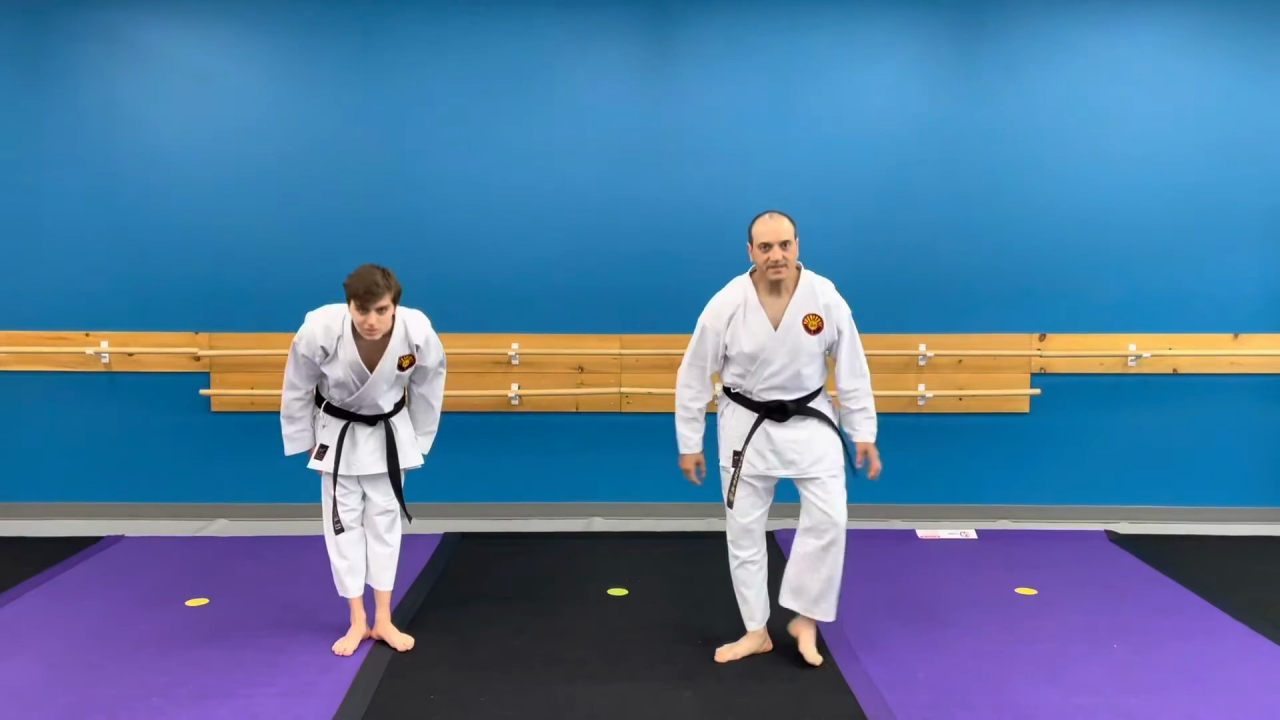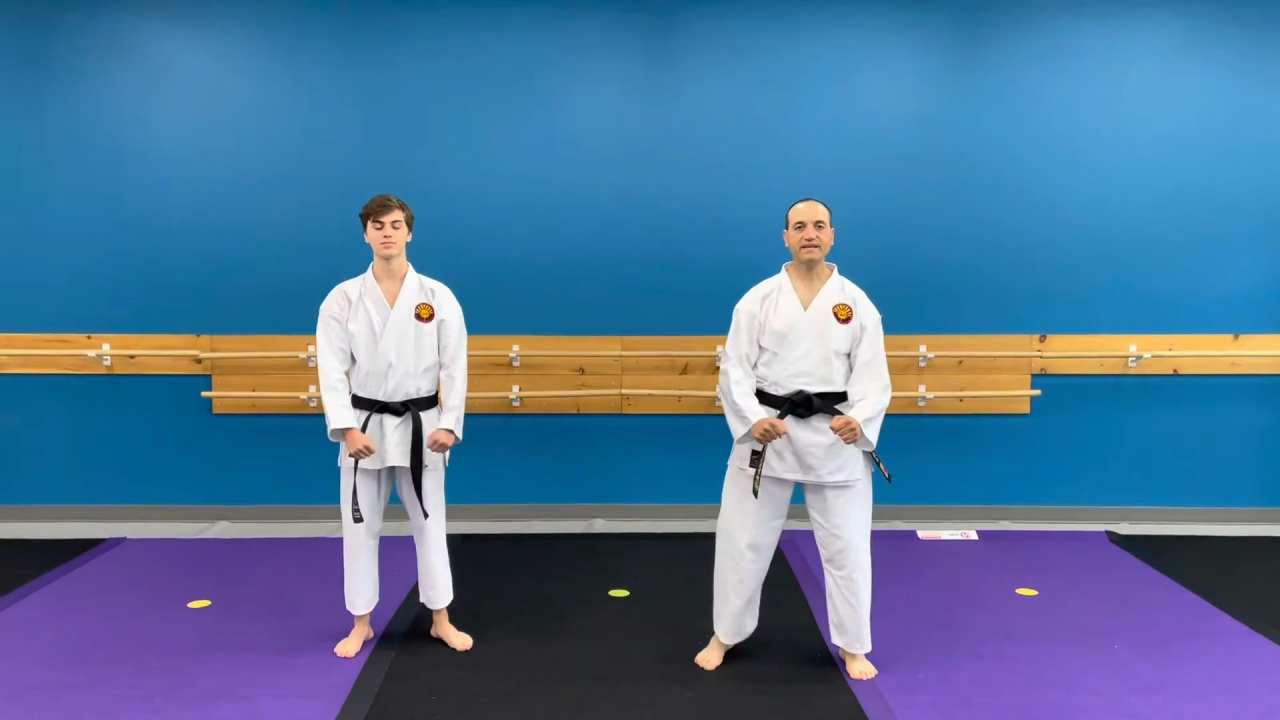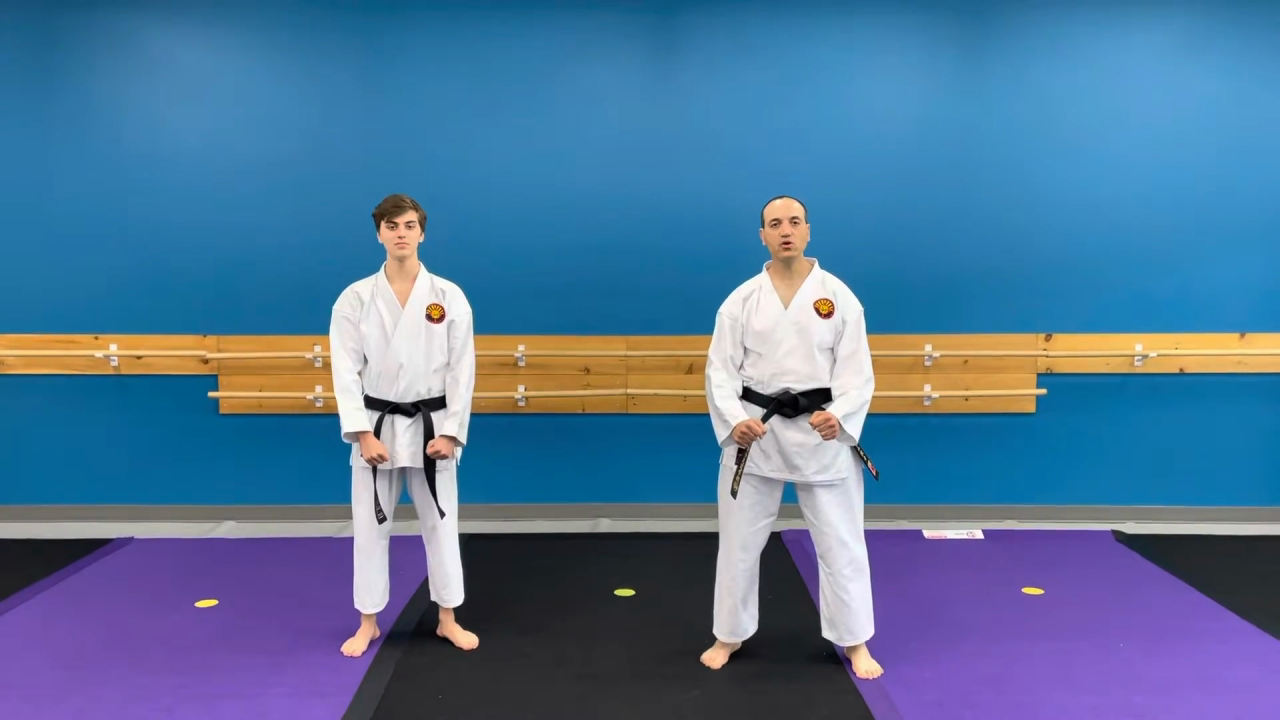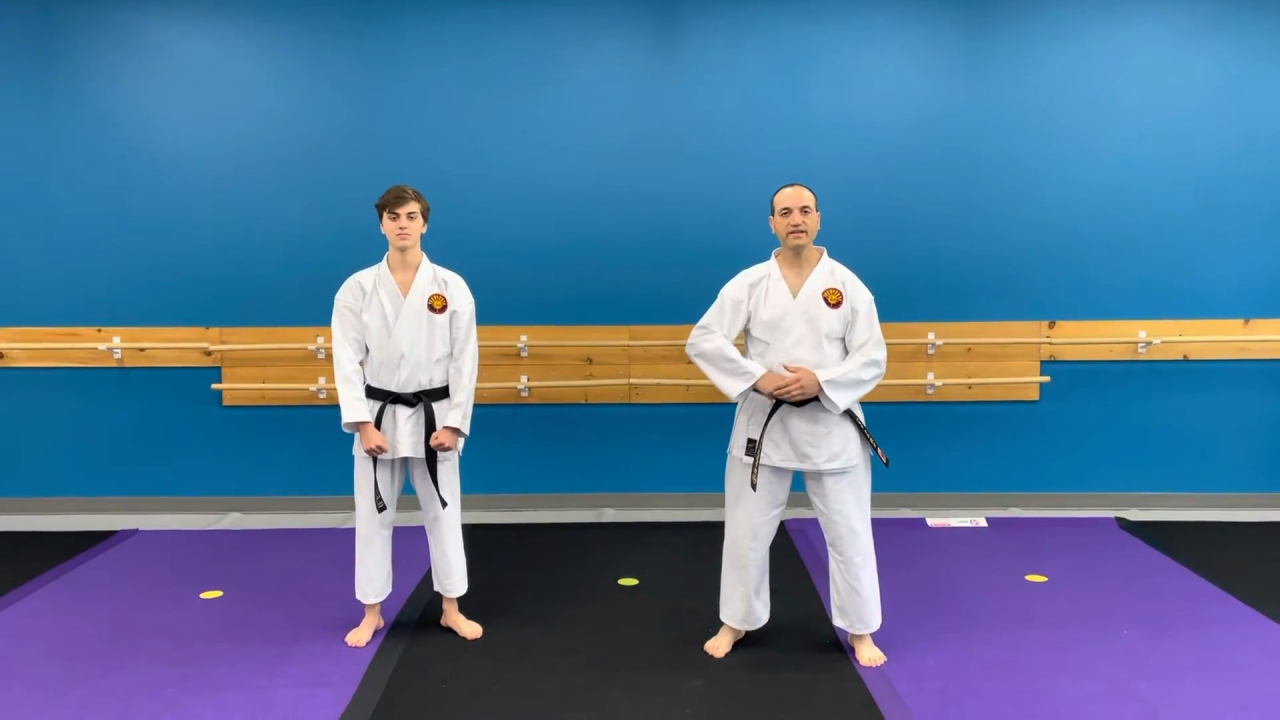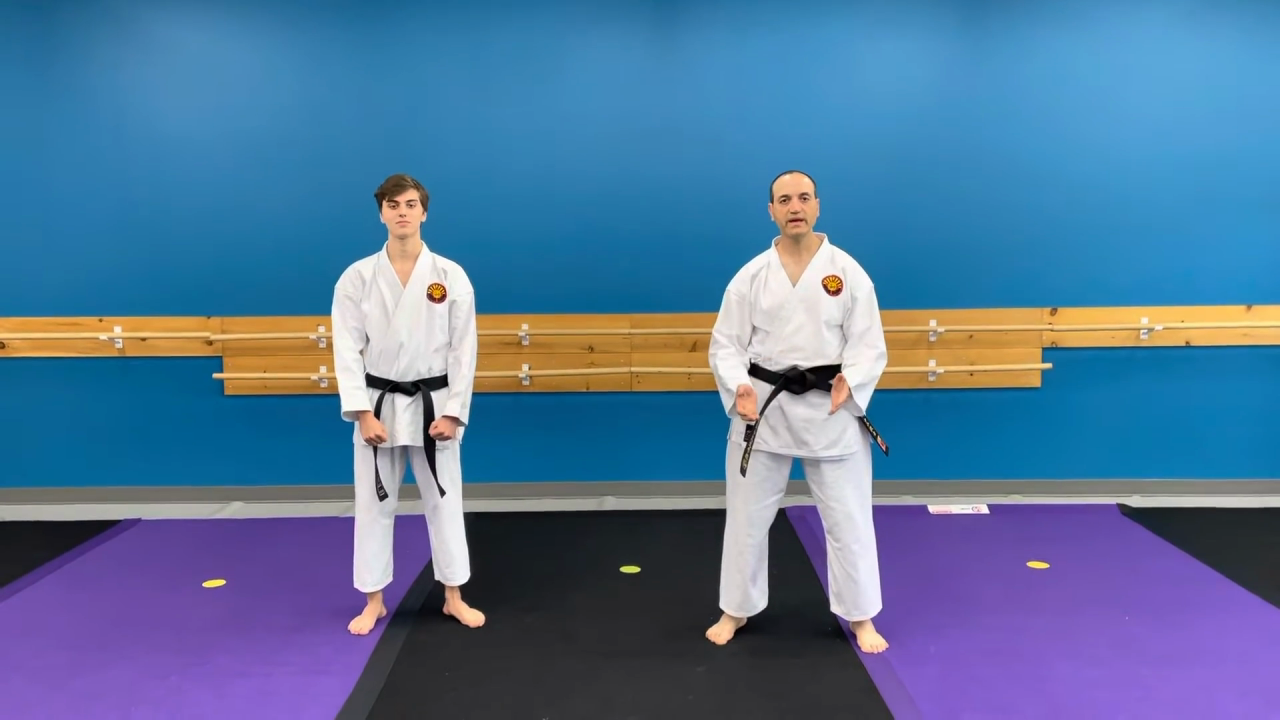
dt=1s
person 1, frame 1
left shoulder: (826, 299)
right shoulder: (725, 306)
left elbow: (852, 372)
right elbow: (694, 376)
left wrist: (863, 433)
right wrist: (690, 443)
left hip: (807, 425)
right hip: (745, 426)
left knee: (826, 521)
right knee: (744, 531)
left ankle: (804, 620)
right ankle: (756, 631)
person 1, frame 2
left shoulder: (856, 302)
right shoulder: (759, 298)
left elbow: (873, 375)
right elbow: (734, 367)
left wrist: (860, 419)
right wrist: (753, 420)
left hip: (834, 436)
right hip: (767, 431)
left knee: (847, 545)
right knee: (742, 539)
left ankle: (851, 644)
right ankle: (725, 634)
person 1, frame 3
left shoulder: (838, 296)
right shoulder: (742, 299)
left elbow: (857, 371)
right elbow: (721, 369)
left wrist: (839, 416)
right wrist: (733, 421)
left hip: (823, 433)
right hip: (755, 431)
left knee: (840, 542)
right knee: (739, 540)
left ankle: (854, 641)
right ankle: (730, 635)
person 1, frame 4
left shoulder: (847, 284)
right shoulder: (748, 283)
left elbow: (872, 358)
right elbow: (703, 340)
left wrist: (822, 382)
right wrist: (756, 377)
left hip: (830, 421)
right hip: (763, 420)
left knee: (849, 532)
right knee: (747, 530)
left ankle: (860, 630)
right ankle: (736, 622)
person 1, frame 5
left shoulder: (847, 271)
right shoulder: (751, 275)
left elbow: (869, 344)
right elbow: (725, 343)
left wrist: (851, 383)
right wrist: (738, 388)
left hip: (831, 410)
right hip: (764, 407)
left knee: (848, 518)
right knee: (747, 516)
left ankle: (860, 617)
right ankle: (736, 610)
person 2, frame 1
left shoulder: (418, 332)
right shoulder: (318, 330)
left elbow: (428, 387)
right elbow: (296, 392)
left wrist: (418, 442)
right wrist: (305, 442)
left hip: (388, 430)
right hip: (337, 430)
left knee: (384, 519)
right knee: (343, 520)
left ankle: (383, 619)
right ankle: (358, 621)
person 2, frame 2
left shoulder: (437, 296)
right shoulder: (342, 298)
left elbow: (454, 365)
right elbow: (331, 368)
left wrist: (449, 424)
right wrist: (348, 428)
left hip: (420, 425)
right hip: (366, 427)
left knee: (429, 523)
right knee: (360, 526)
left ankle: (441, 619)
right ankle: (361, 623)
person 2, frame 3
left shoulder: (449, 296)
right shoulder: (355, 298)
left elbow: (461, 369)
right elbow: (346, 370)
left wrist: (450, 432)
right wrist: (363, 433)
left hip: (432, 425)
right hip: (378, 426)
left knee: (440, 522)
right knee: (370, 525)
left ankle: (448, 619)
right ankle: (368, 622)
person 2, frame 4
left shoulder: (451, 286)
right shoulder: (357, 288)
left elbow: (464, 359)
right elbow: (347, 360)
left wrist: (454, 423)
right wrist: (363, 423)
left hip: (434, 415)
right hip: (379, 415)
left knee: (443, 511)
right knee: (373, 514)
left ankle: (451, 609)
right ankle: (372, 613)
person 2, frame 5
left shoulder: (450, 275)
right shoulder: (357, 277)
left elbow: (463, 348)
right elbow: (347, 349)
left wrist: (452, 412)
right wrist: (363, 413)
left hip: (433, 404)
right hip: (379, 404)
left knee: (443, 500)
right knee: (373, 503)
left ankle: (453, 597)
right ankle: (373, 601)
